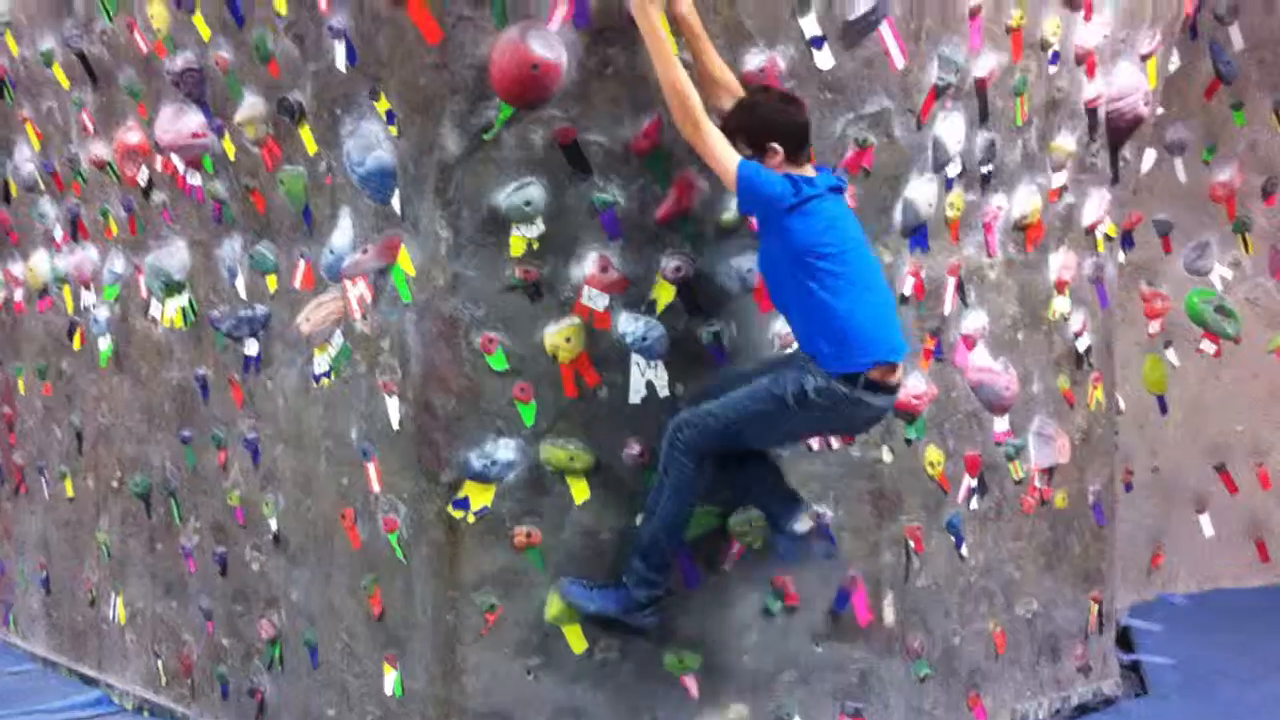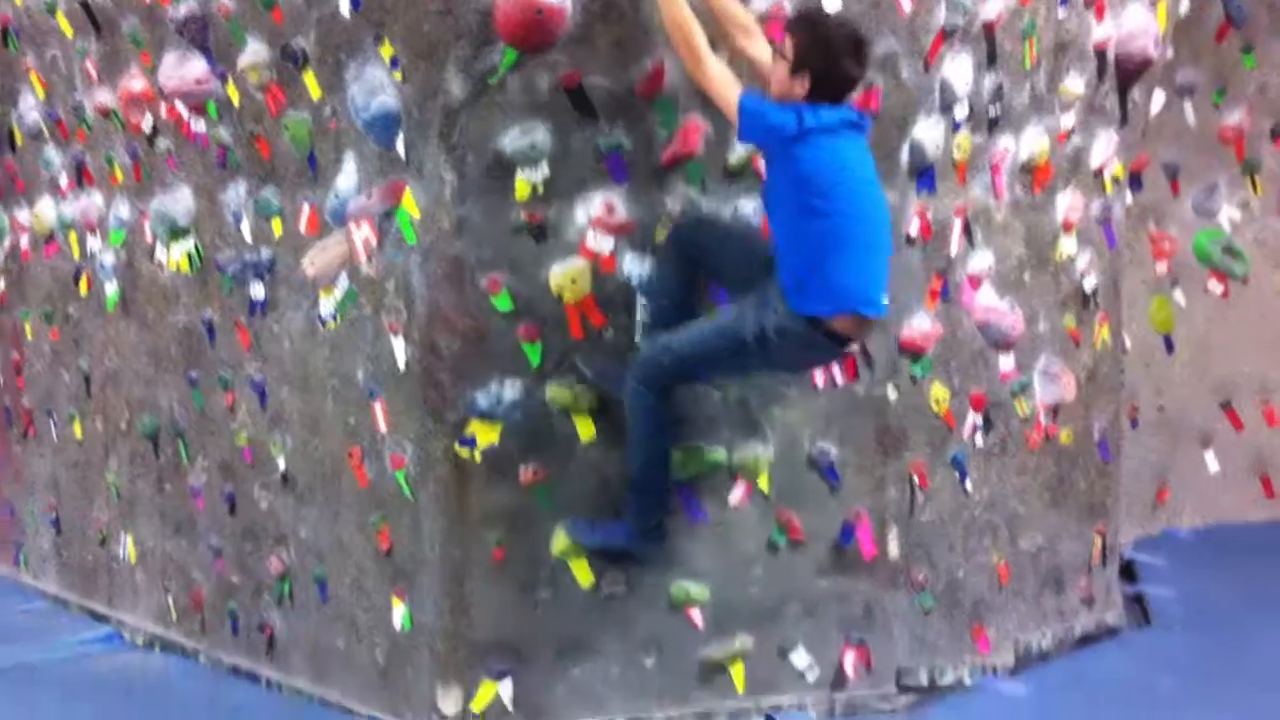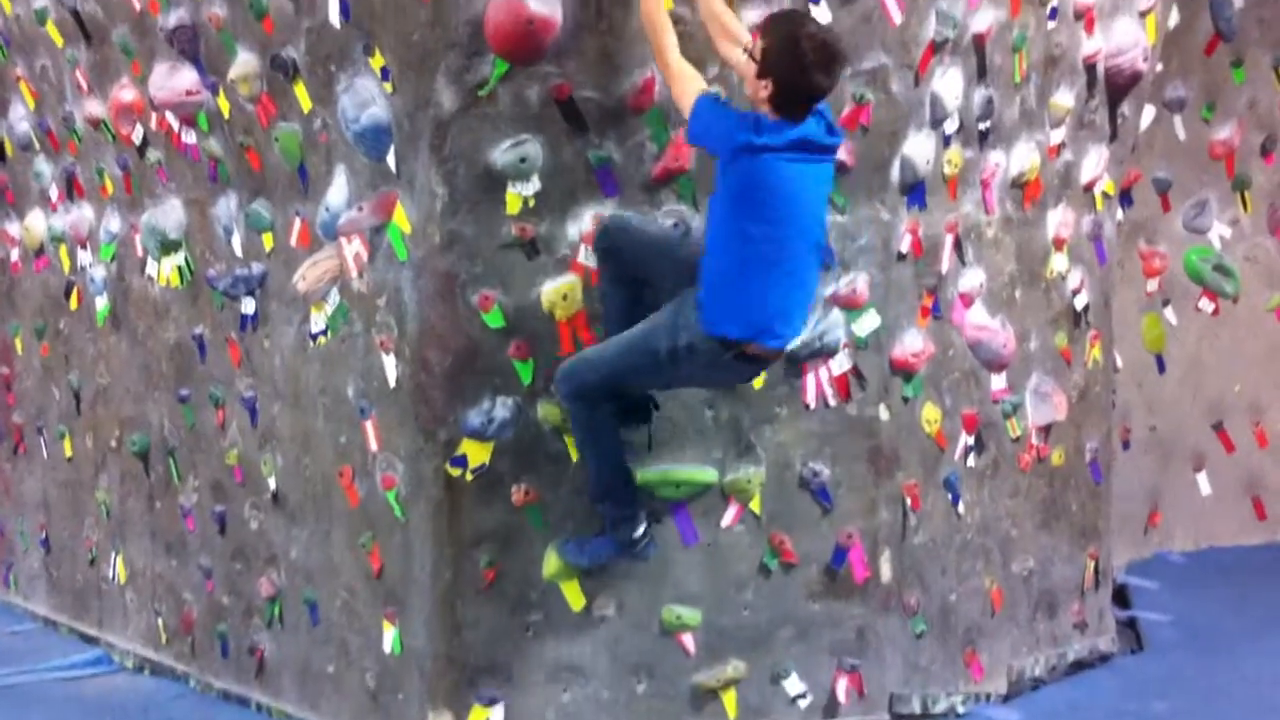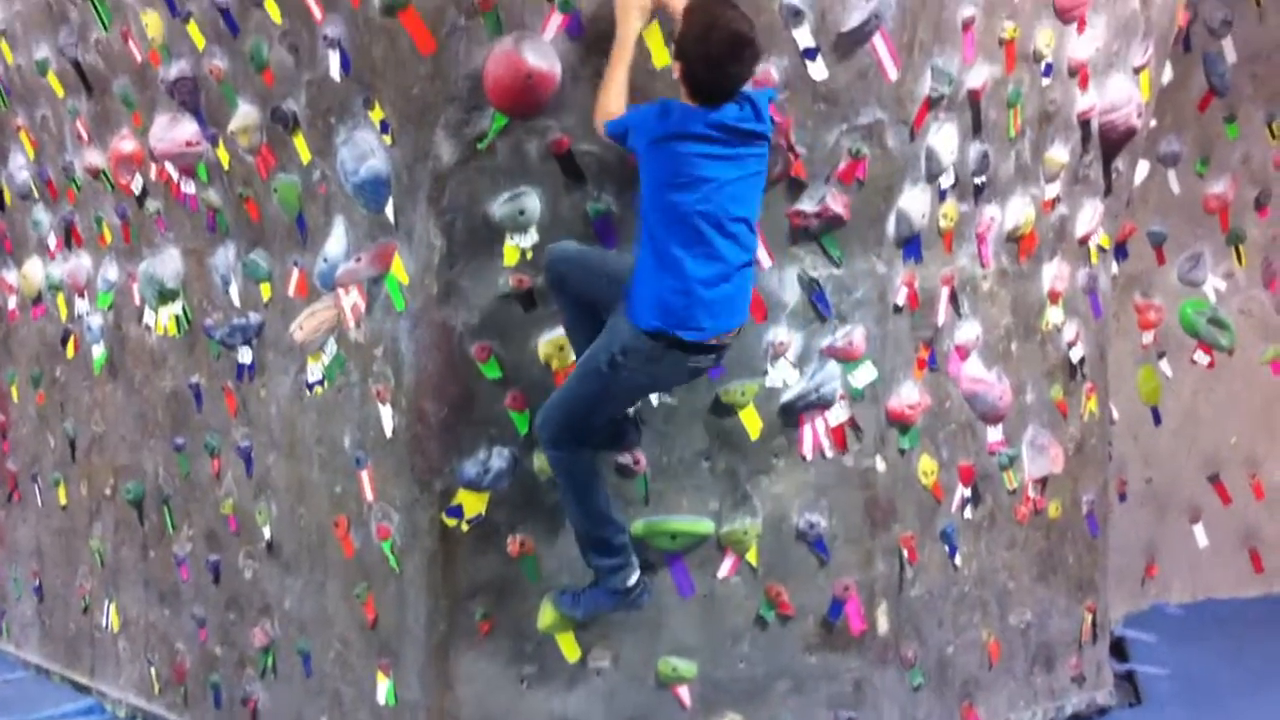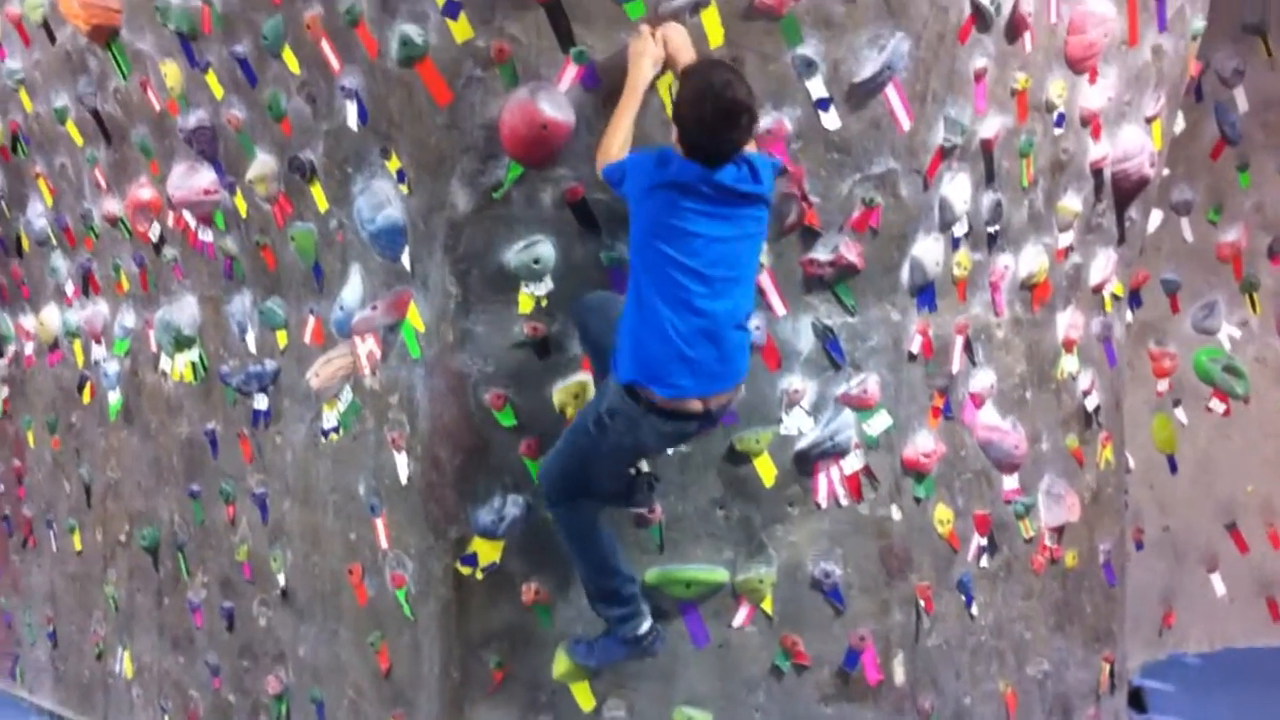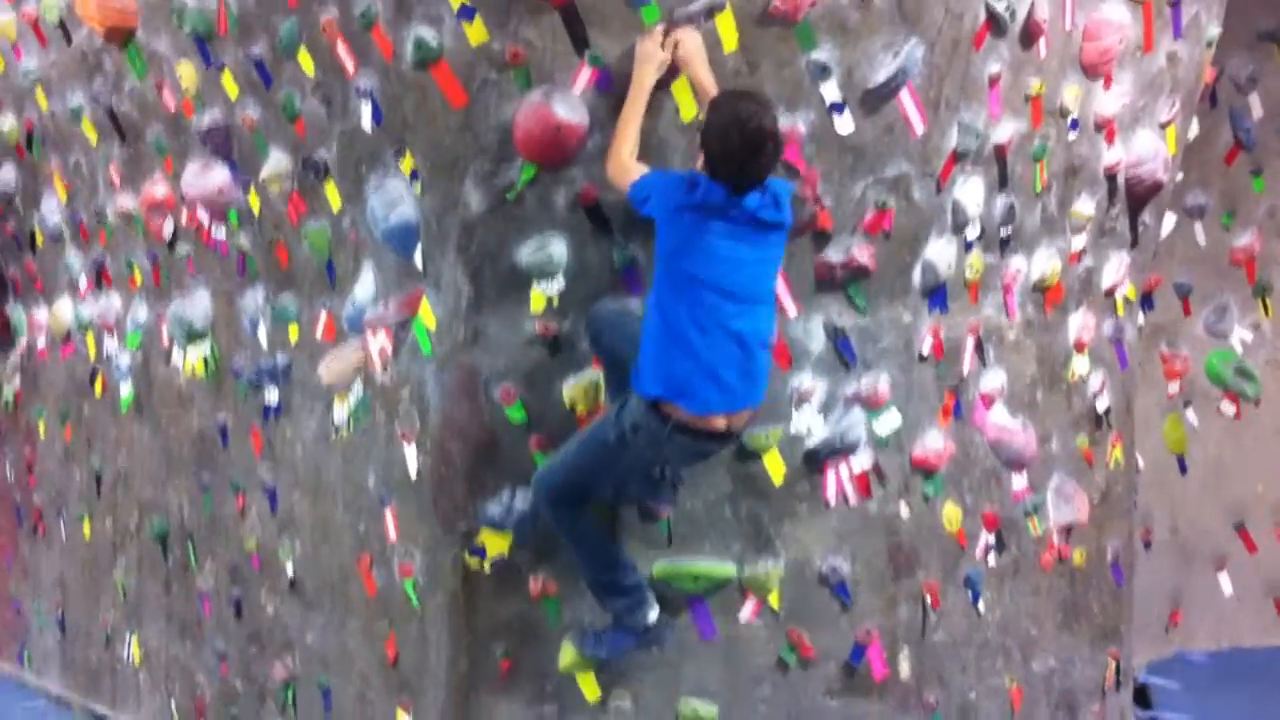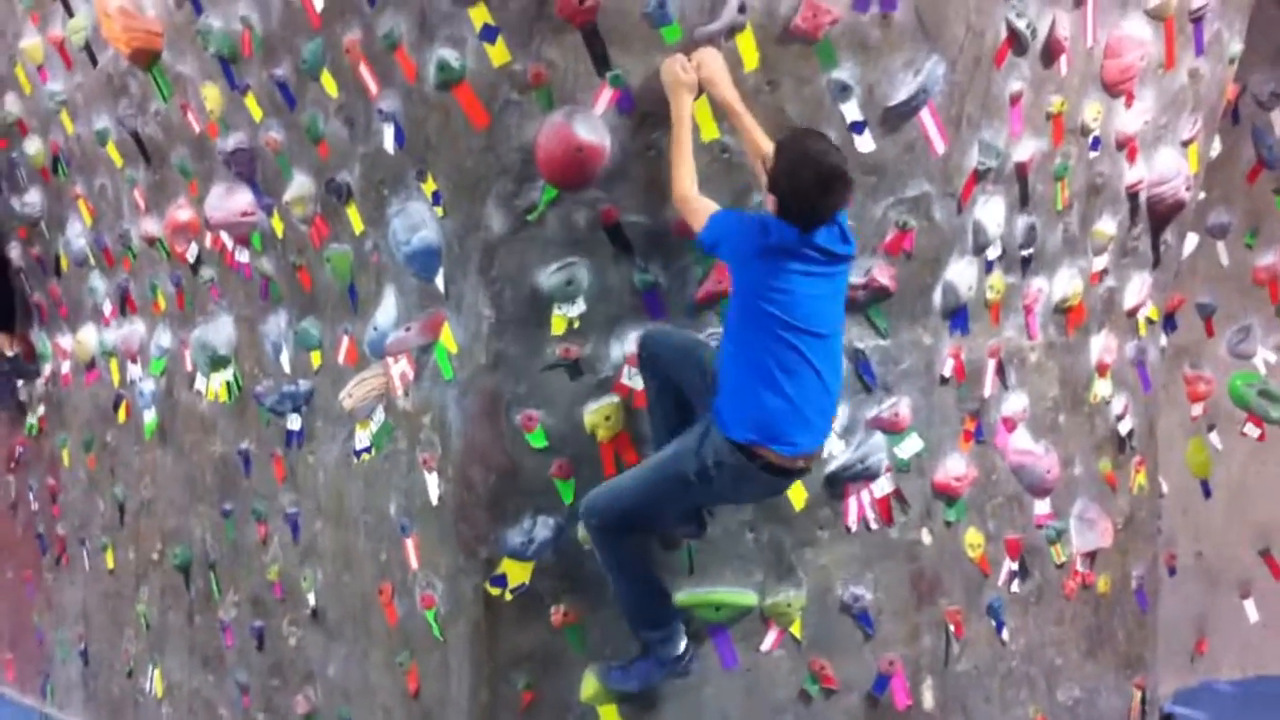
dt=0.3s
person 1, frame 1
left shoulder: (781, 197)
right shoulder: (813, 185)
left elbow: (695, 125)
right elbow: (730, 100)
left hip: (850, 385)
right hip: (858, 377)
left knee: (689, 436)
right knee: (712, 405)
left ankle: (638, 594)
right ankle: (790, 514)
person 1, frame 2
left shoulder: (794, 129)
right shoulder: (834, 116)
left elbow: (701, 62)
left hip: (810, 325)
right hip: (808, 288)
left knee: (648, 372)
right knee: (688, 233)
left ankle: (643, 522)
right ankle: (638, 375)
person 1, frame 3
left shoulder: (744, 139)
right shoulder: (816, 127)
left elbow: (669, 59)
left hip: (722, 338)
right hip: (757, 307)
left knee: (577, 385)
right knee: (615, 235)
left ankle: (625, 529)
right ankle: (623, 393)
person 1, frame 4
left shoulder: (660, 127)
right shoulder: (757, 115)
left elbow: (607, 114)
right elbow: (728, 71)
left hip: (660, 338)
right hip: (718, 330)
left knee: (559, 434)
right knee: (562, 262)
left ankle: (619, 577)
right ankle: (612, 417)
person 1, frame 5
left shoulder: (656, 177)
right shoulder: (758, 180)
left elbow: (608, 156)
right elbow: (734, 136)
left wrist: (641, 73)
right wrist: (687, 60)
left hip: (652, 401)
right hip: (720, 396)
left knee: (560, 488)
right knee: (592, 309)
left ankle: (631, 626)
right ankle: (625, 476)
person 1, frame 6
left shoulder: (685, 199)
right shoulder: (776, 206)
left elbow: (619, 164)
right elbow: (742, 147)
left wrist: (648, 79)
right wrist: (701, 74)
left hip: (673, 420)
right hip: (737, 417)
left knee: (555, 493)
right knee: (609, 319)
left ankle: (637, 615)
right ankle: (646, 479)
person 1, frame 7
left shoulder: (757, 239)
right shoulder: (837, 233)
left elbow: (685, 197)
right elbow: (791, 173)
left wrist: (682, 101)
right wrist: (726, 93)
left hip: (750, 454)
right hip: (800, 441)
left knee: (601, 515)
right knee: (657, 345)
left ankle: (666, 646)
right ankle: (679, 502)
